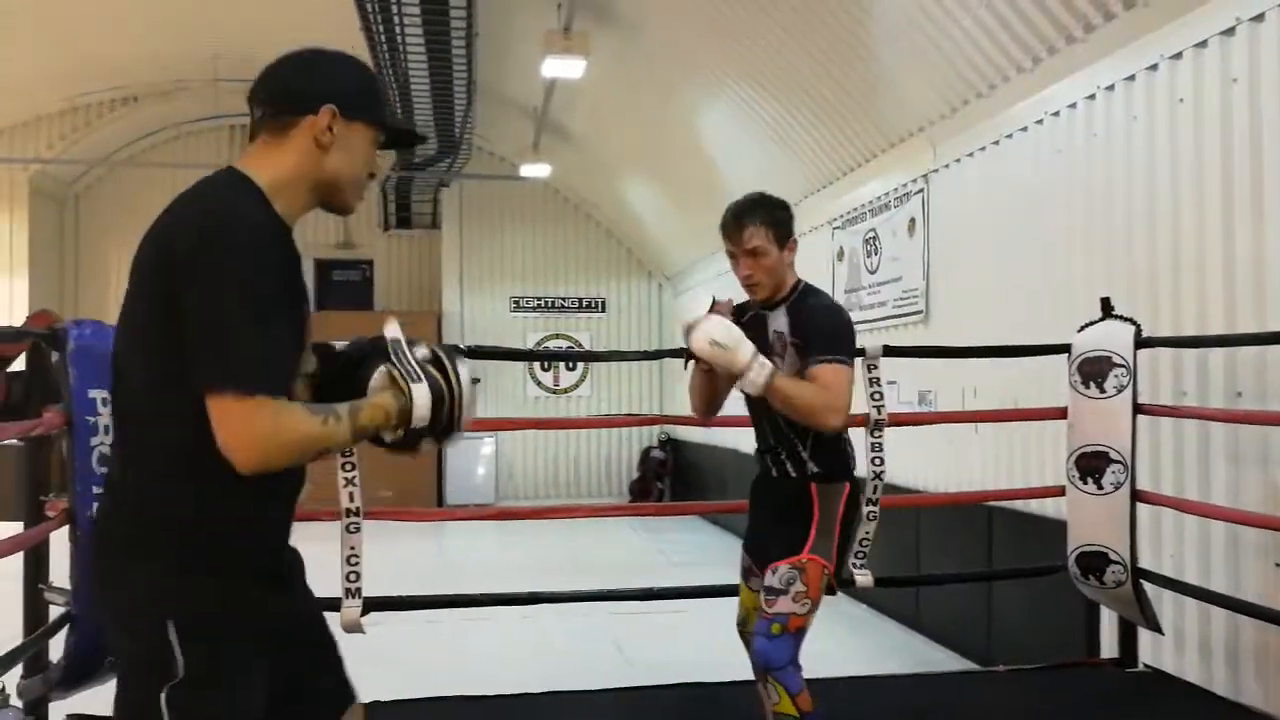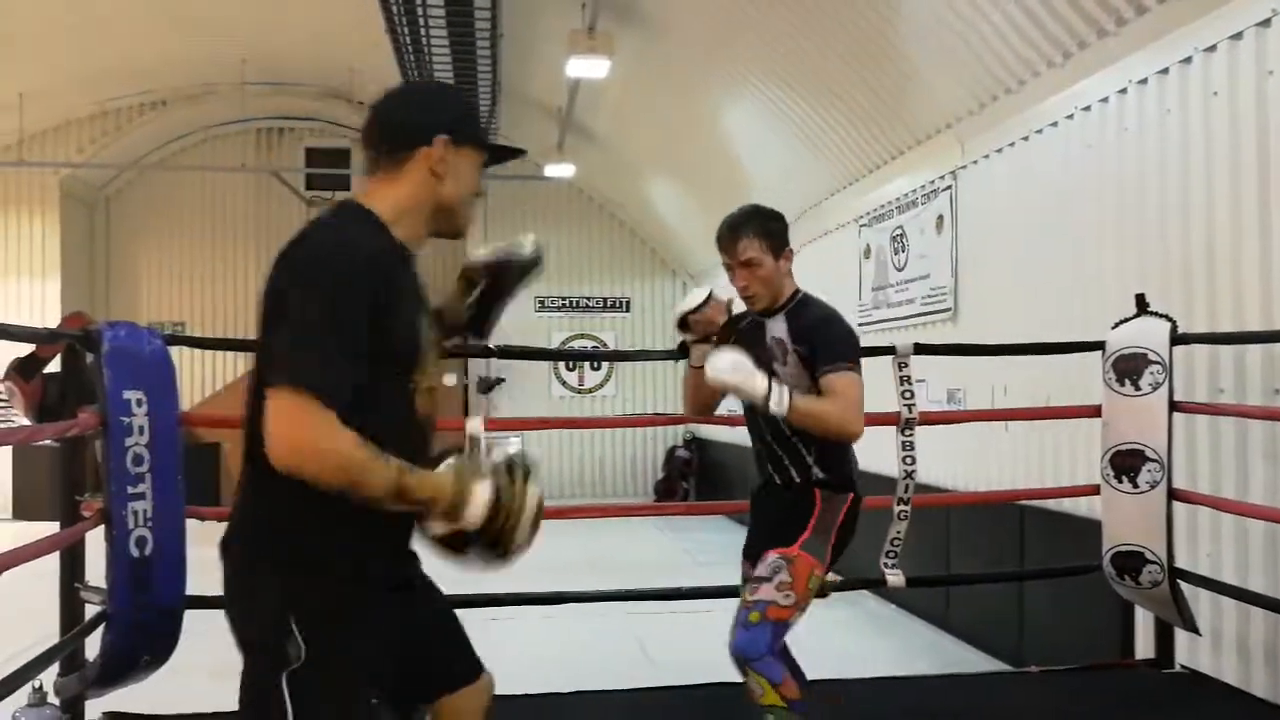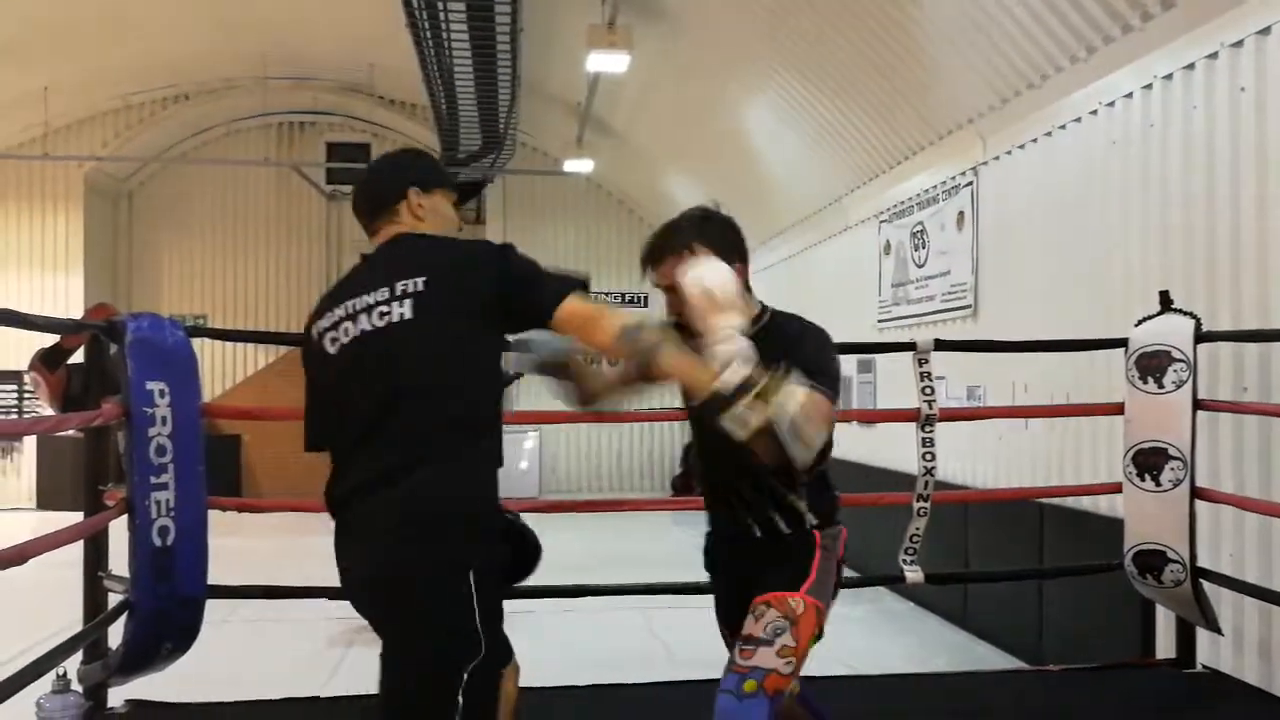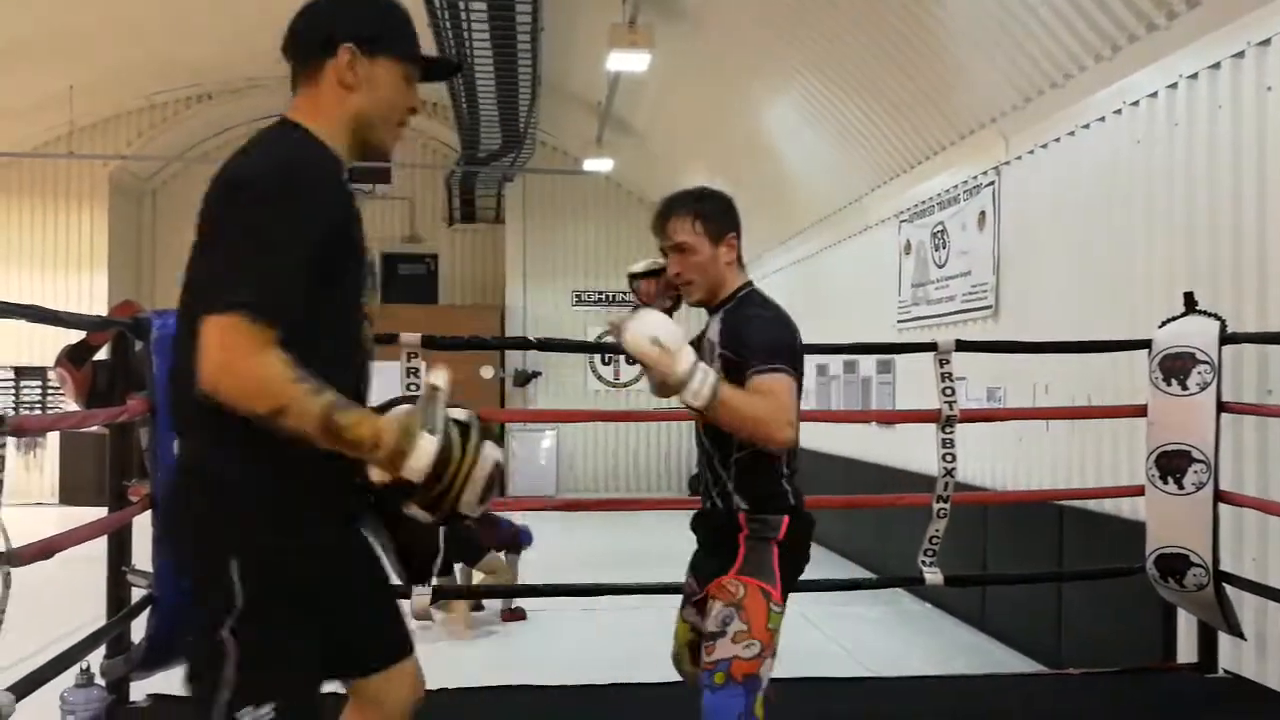
dt=0.5s
person 1, frame 1
left shoulder: (236, 225)
right shoulder: (234, 231)
right elbow: (253, 436)
left wrist: (337, 378)
right wrist: (385, 409)
left hip: (246, 567)
right hip: (184, 578)
person 1, frame 2
left shoulder: (386, 262)
right shoulder: (343, 258)
right elbow: (299, 439)
left wrist: (454, 321)
right wrist: (449, 492)
left hip: (368, 567)
right hip: (303, 584)
person 1, frame 3
left shoulder: (328, 315)
right shoulder: (475, 265)
right elbow: (596, 323)
right wrist: (724, 385)
left hip: (388, 547)
right hip: (443, 544)
person 1, frame 4
left shoulder: (295, 177)
right shoulder: (288, 180)
right elbow: (233, 367)
left wrist: (369, 445)
right wrist: (397, 446)
left hip: (305, 507)
right hip: (255, 519)
person 2, frame 1
left shoulder: (822, 315)
right shoulder: (744, 316)
left elbow: (831, 413)
right elbow: (704, 409)
left wrist: (748, 366)
right wrist: (708, 351)
left hip: (817, 494)
right hip: (772, 489)
left knee: (772, 646)
right knee: (755, 632)
person 2, frame 2
left shoulder: (822, 323)
right shoulder: (744, 328)
left elbow: (848, 421)
right elbow: (696, 408)
left wrist: (763, 391)
right wrist: (703, 341)
left hip: (821, 501)
right hip: (774, 498)
left knee: (753, 644)
right knee: (759, 638)
person 2, frame 3
left shoulder: (801, 342)
right shoulder: (682, 335)
left elbow: (796, 446)
right elbow: (607, 389)
left wrist: (727, 341)
right wrist: (570, 366)
left hip: (800, 547)
right hip: (731, 544)
person 2, frame 4
left shoulder: (761, 323)
right shoulder: (722, 318)
left elbow: (777, 430)
left wrist: (686, 373)
left hip: (759, 535)
right hip: (723, 527)
right knee: (692, 657)
